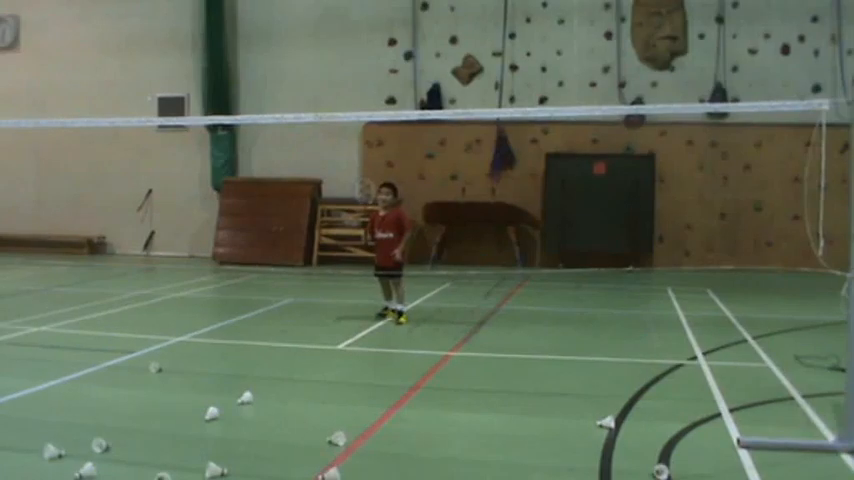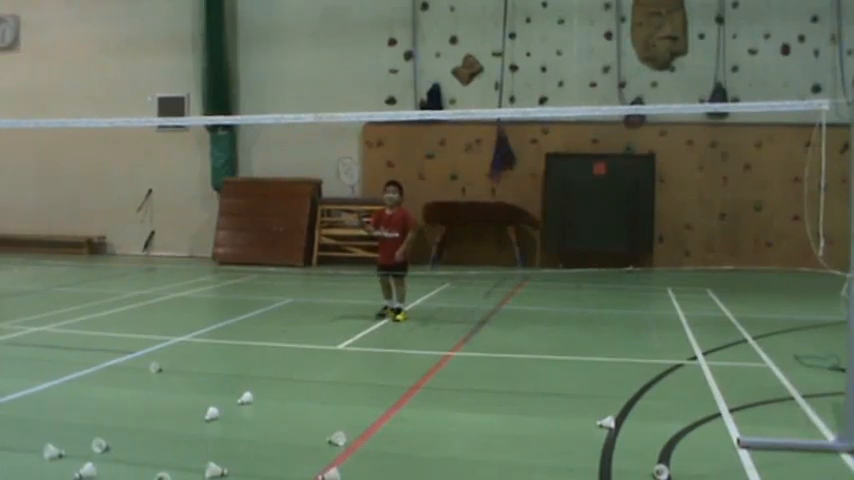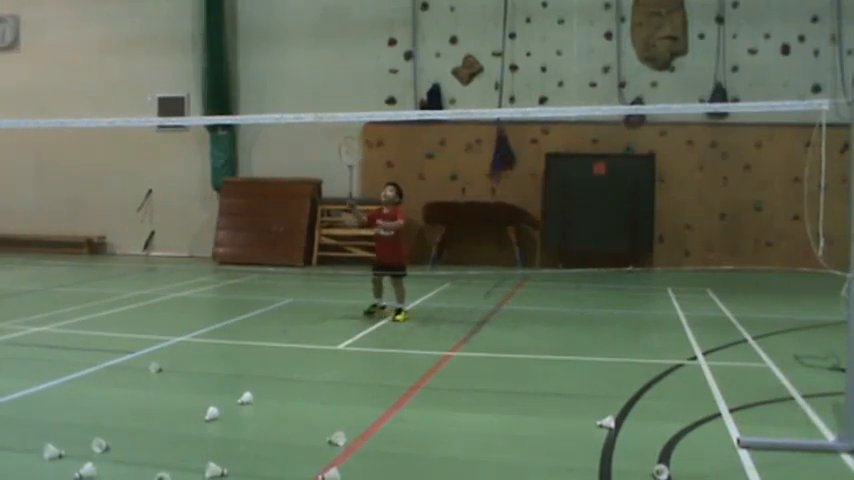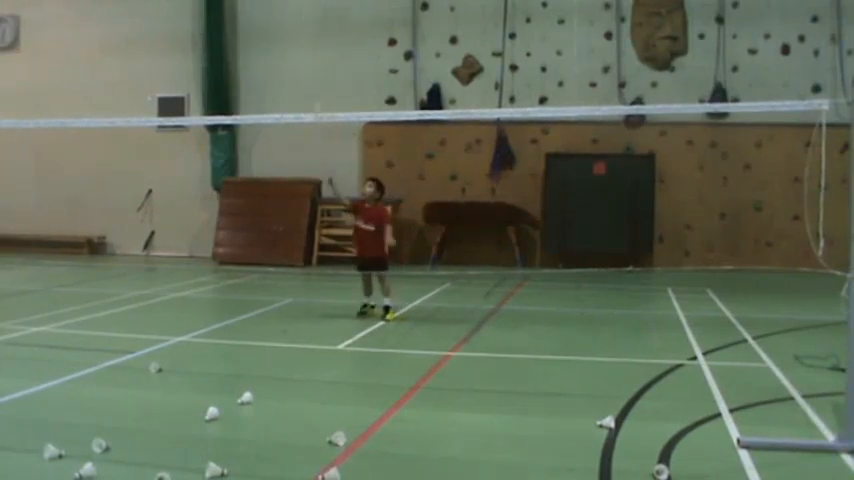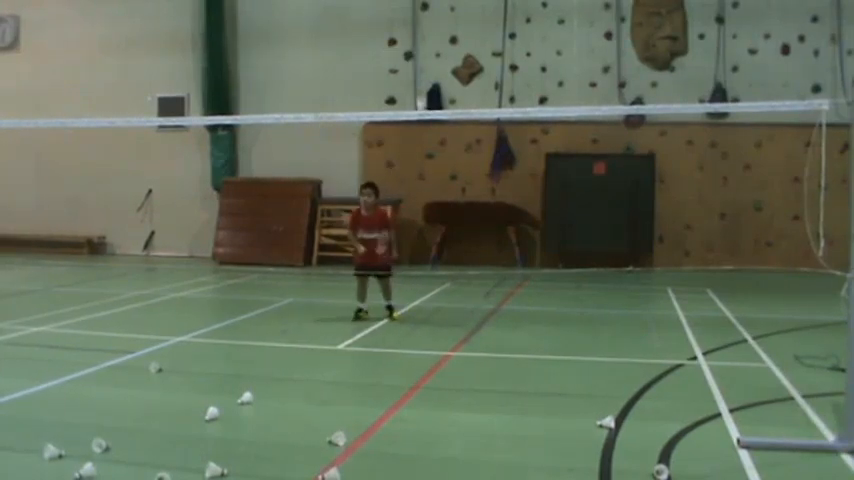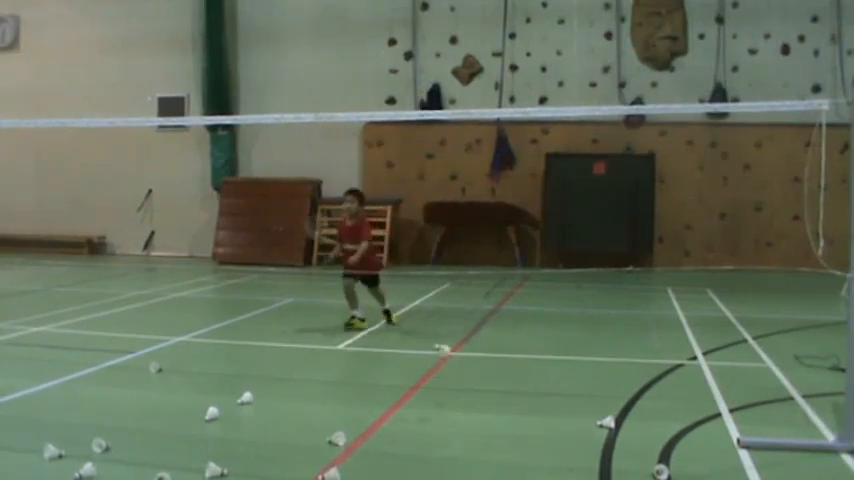
dt=0.7s
person 1, frame 1
left shoulder: (399, 214)
right shoulder: (375, 216)
left elbow: (407, 232)
right elbow: (372, 235)
left wrist: (400, 249)
right wrist: (367, 238)
left hip: (394, 256)
right hip: (380, 256)
left knee: (396, 282)
right knee: (383, 281)
left ankle: (401, 310)
right ankle: (390, 307)
person 1, frame 2
left shoulder: (405, 214)
right shoulder: (380, 214)
left elbow: (411, 233)
right elbow: (372, 229)
left wrist: (402, 250)
right wrist: (366, 227)
left hip: (398, 256)
right hip: (384, 255)
left knee: (399, 281)
right knee: (383, 281)
left ankle: (400, 309)
right ankle: (389, 306)
person 1, frame 3
left shoulder: (398, 212)
right shoulder: (377, 212)
left elbow: (400, 224)
right elbow: (363, 221)
left wrist: (386, 224)
right wrist: (354, 210)
left hip: (396, 255)
right hip: (381, 255)
left knee: (397, 281)
right knee: (376, 279)
left ankle: (401, 309)
right ankle: (378, 304)
person 1, frame 4
left shoulder: (381, 209)
right shoulder: (359, 205)
left elbow: (387, 225)
right elbow: (344, 201)
left wrist: (389, 238)
right wrist: (333, 187)
left hip: (378, 251)
right hip: (363, 250)
left knee: (382, 276)
right knee: (366, 277)
left ankle: (388, 306)
right ankle: (368, 303)
person 1, frame 5
left shoulder: (381, 214)
right shoulder: (356, 215)
left elbow: (390, 232)
right elbow: (351, 233)
left wrist: (393, 249)
right wrist: (358, 246)
left hip: (380, 255)
right hip: (362, 256)
left knee: (385, 282)
right knee: (361, 282)
left ankle: (389, 306)
right ankle: (362, 309)
person 1, frame 6
left shoulder: (363, 223)
right shoulder: (343, 224)
left elbow: (365, 243)
right elbow: (340, 242)
left wrist: (357, 256)
right wrist: (336, 251)
left hip: (368, 262)
right hip: (351, 263)
left knee: (374, 289)
right knee: (347, 284)
left ankle: (386, 310)
right ankle: (357, 316)
